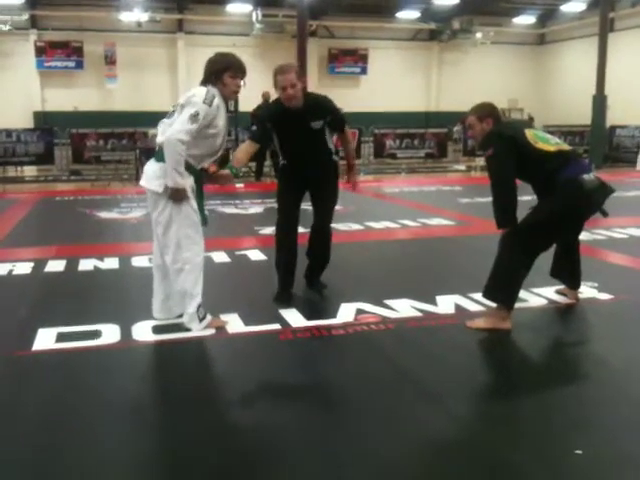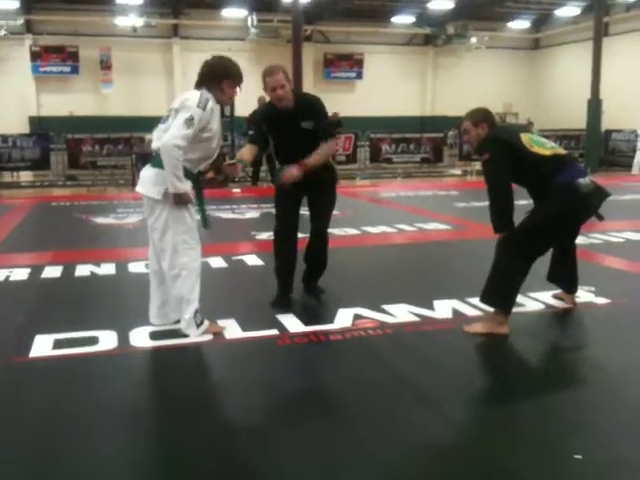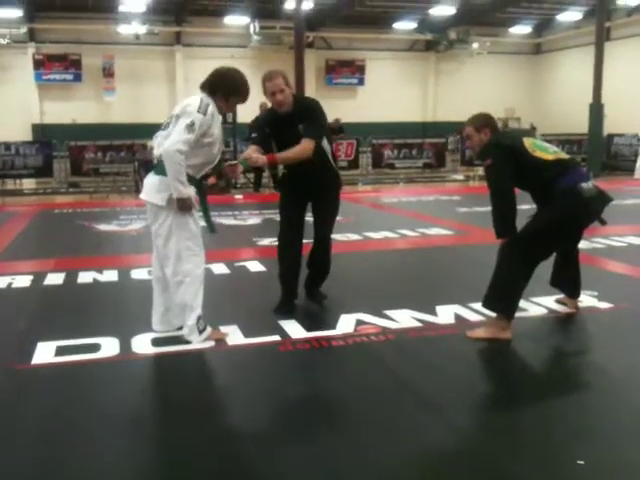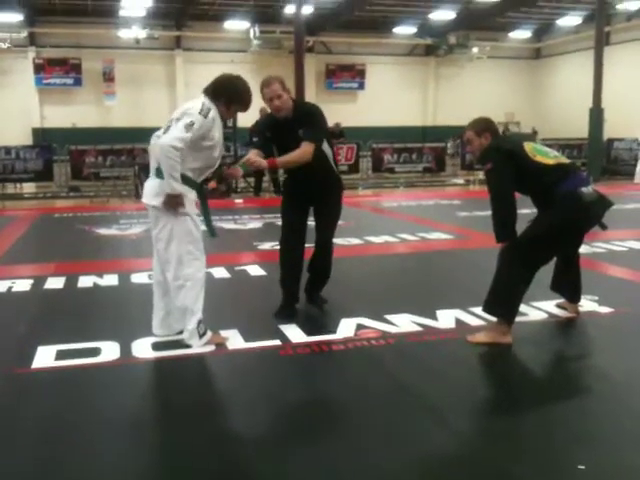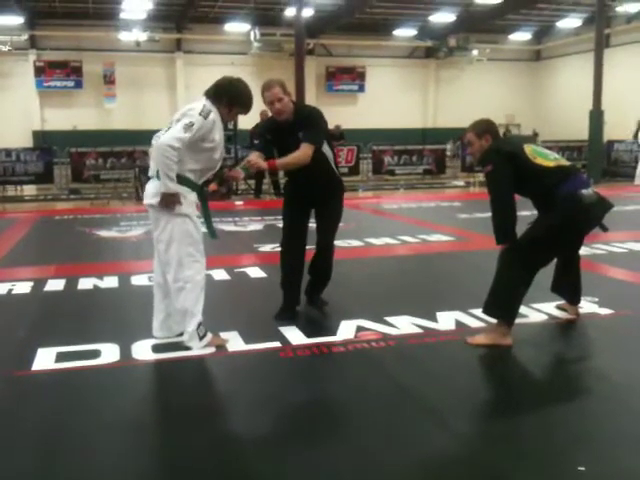
dt=0.2s
person 1, frame 1
left shoulder: (211, 101)
right shoulder: (206, 99)
left elbow: (170, 131)
right elbow: (174, 139)
right wrist: (177, 183)
left hip: (164, 175)
right hip: (170, 179)
left knee: (168, 245)
right knee: (187, 246)
left ankle: (167, 307)
right ankle: (194, 315)
person 1, frame 2
left shoulder: (203, 104)
right shoulder: (201, 104)
left elbow: (164, 136)
right elbow: (172, 145)
right wrist: (178, 188)
left hip: (159, 181)
right hip: (167, 183)
left knee: (164, 250)
right knee: (184, 252)
left ankle: (164, 313)
right ankle: (192, 321)
person 1, frame 3
left shoulder: (200, 108)
right shoulder: (202, 109)
left elbow: (162, 141)
right elbow: (172, 149)
right wrist: (181, 192)
left hip: (161, 187)
right hip: (171, 190)
left knee: (167, 257)
right knee: (188, 258)
left ankle: (166, 319)
right ankle: (194, 328)
person 1, frame 4
left shoulder: (200, 111)
right shoulder: (204, 112)
left elbow: (158, 140)
right elbow: (168, 146)
left wrist: (158, 179)
right wrist: (173, 189)
left hip: (161, 190)
right hip: (172, 194)
left knee: (168, 261)
right knee: (188, 262)
left ankle: (167, 323)
right ankle: (195, 331)
person 1, frame 5
left shoulder: (203, 115)
right shoulder: (204, 114)
left elbow: (160, 140)
right elbow: (165, 145)
left wrist: (159, 181)
right wrist: (169, 188)
left hip: (173, 192)
right hip: (176, 197)
left knee: (168, 262)
right knee: (188, 264)
left ankle: (167, 325)
right ankle: (195, 333)
person 2, frame 1
left shoulder: (322, 105)
right shoulder: (271, 113)
left elbow: (343, 133)
right elbow: (250, 144)
left wrist: (351, 167)
right wrist: (232, 169)
left hip: (324, 171)
right hip: (292, 172)
left knee: (322, 225)
right knee: (286, 226)
left ankle: (313, 275)
right ankle: (285, 285)
person 2, frame 2
left shoulder: (312, 104)
right shoulder: (264, 115)
left elbow: (330, 145)
right elbow: (252, 146)
left wrist: (301, 168)
right wrist: (238, 162)
left hip: (320, 175)
right hip: (286, 176)
left knee: (319, 230)
right knee: (284, 231)
left ankle: (311, 280)
right ankle: (284, 290)
person 2, frame 3
left shoulder: (311, 108)
right shoulder: (266, 120)
left elbow: (307, 149)
right elbow: (255, 148)
left wrist: (269, 159)
right wrist: (242, 162)
left hip: (325, 181)
right hip: (293, 182)
left knee: (322, 236)
right knee: (289, 237)
left ankle: (313, 286)
right ankle: (288, 296)
person 2, frame 4
left shoulder: (311, 113)
right shoulder: (267, 124)
left elbow: (306, 153)
right elbow: (255, 152)
left wrist: (269, 163)
right wrist: (244, 164)
left hip: (327, 185)
right hip: (296, 185)
left knee: (324, 241)
right knee: (291, 242)
left ankle: (314, 290)
right ankle: (289, 300)
person 2, frame 5
left shoulder: (312, 116)
right shoulder: (269, 128)
left elbow: (305, 155)
right elbow: (257, 155)
left wrist: (268, 165)
left hip: (328, 188)
right hip: (297, 188)
left knee: (325, 243)
right knee: (291, 244)
left ankle: (314, 292)
right ankle: (289, 302)
person 3, frame 1
left shoulder: (496, 140)
right shoulder: (518, 133)
left elbow: (503, 187)
left wrist: (507, 225)
left hip: (570, 191)
right hip: (589, 186)
left knee: (517, 241)
right knee: (565, 232)
left ankle: (501, 315)
right ankle: (571, 288)
person 3, frame 2
left shoulder: (492, 145)
right shoulder: (513, 138)
left elbow: (500, 192)
left wrist: (504, 229)
left hip: (566, 195)
right hip: (585, 190)
left knee: (514, 246)
right knee: (562, 237)
left ankle: (498, 320)
right ankle: (568, 292)
person 3, frame 3
left shoulder: (495, 150)
right shoulder: (516, 143)
left elbow: (502, 197)
left wrist: (506, 234)
left hip: (568, 199)
right hip: (588, 195)
left knee: (516, 251)
right knee: (565, 242)
left ankle: (501, 324)
right ankle: (571, 297)
person 3, frame 4
left shoulder: (495, 154)
right shoulder: (516, 147)
left elbow: (503, 201)
left wrist: (506, 238)
left hip: (568, 204)
right hip: (589, 199)
left knee: (517, 255)
right knee: (565, 246)
left ankle: (501, 329)
right ankle: (572, 301)
person 3, frame 5
left shoulder: (495, 156)
right shoulder: (517, 149)
left elbow: (502, 203)
left wrist: (506, 240)
left hip: (568, 206)
right hip: (589, 201)
left knee: (516, 257)
right knee: (566, 248)
left ankle: (501, 331)
right ankle: (572, 303)
